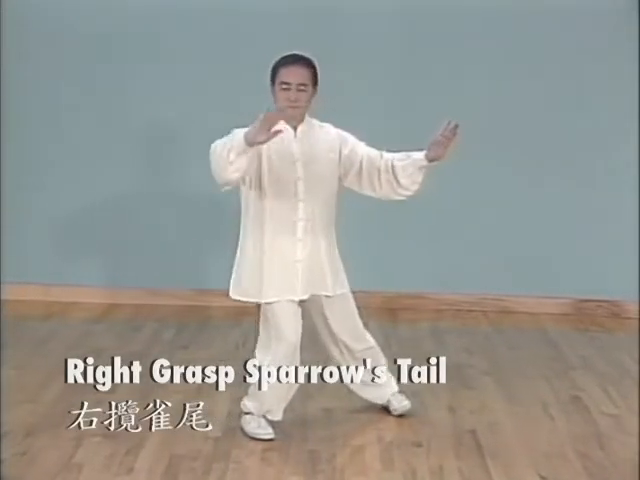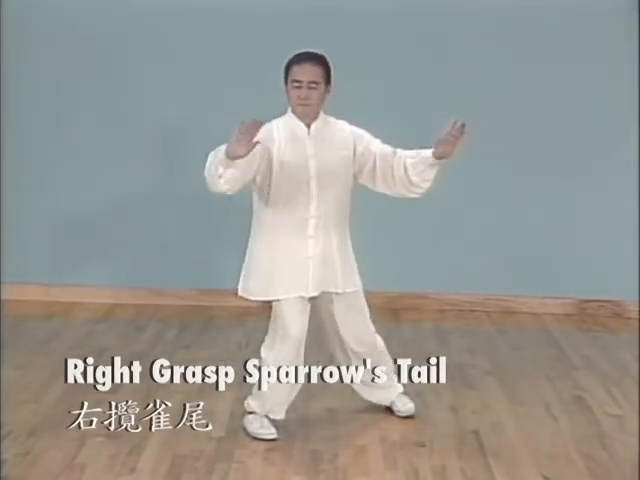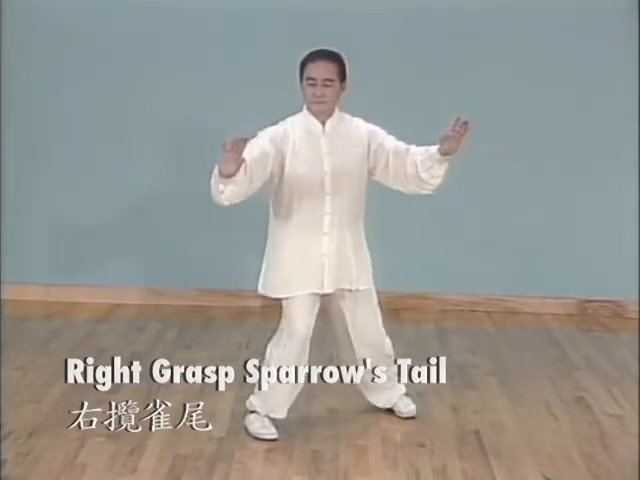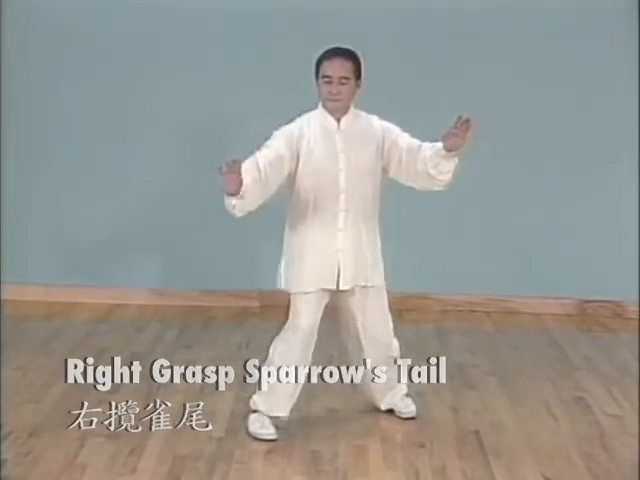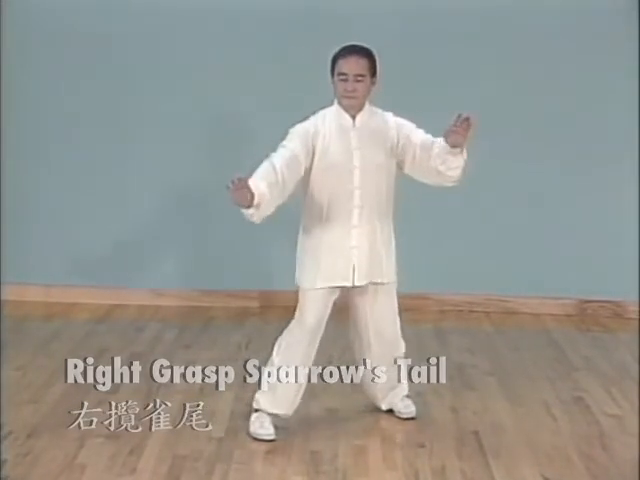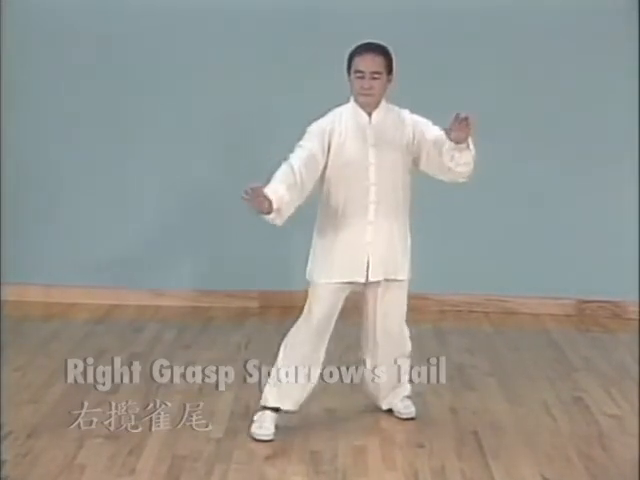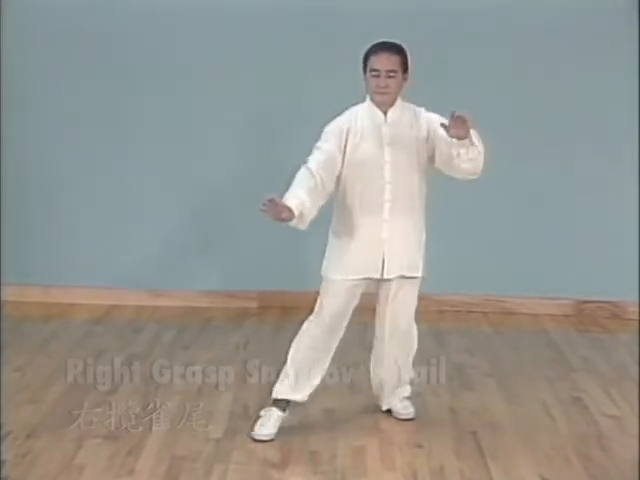
dt=0.2s
person 1, frame 1
left shoulder: (333, 140)
right shoulder: (251, 140)
left elbow: (380, 170)
right elbow: (224, 164)
left wrist: (426, 158)
right wrist: (251, 140)
left hip: (321, 261)
right hip: (273, 263)
left knee: (349, 332)
right knee: (282, 343)
left ankle: (383, 390)
right ankle: (256, 410)
person 1, frame 2
left shoulder: (348, 138)
right shoulder: (267, 139)
left elbow: (394, 168)
right elbow: (223, 178)
left wrist: (434, 156)
right wrist: (232, 154)
left hip: (334, 258)
right hip: (284, 261)
left knee: (358, 332)
right knee: (288, 339)
left ankle: (387, 391)
right ankle: (260, 409)
person 1, frame 3
left shoulder: (364, 136)
right shoulder: (280, 136)
left elbow: (407, 165)
right elbow: (250, 171)
left wrist: (441, 153)
right wrist: (229, 171)
left hip: (348, 255)
right hip: (298, 258)
left knee: (369, 332)
right knee: (294, 335)
left ankle: (389, 393)
right ankle: (262, 408)
person 1, frame 4
left shoulder: (379, 133)
right shoulder: (296, 134)
left elbow: (419, 162)
right elbow: (264, 171)
left wrist: (447, 150)
right wrist: (237, 186)
left hip: (361, 253)
right hip: (311, 254)
left knee: (376, 331)
right knee: (299, 332)
left ankle: (390, 393)
right ankle: (264, 408)
person 1, frame 5
left shoulder: (394, 129)
right shoulder: (312, 130)
left elbow: (432, 160)
right elbow: (280, 171)
left wrist: (453, 146)
right wrist: (252, 196)
left hip: (374, 249)
right hip: (324, 250)
left knee: (382, 329)
right knee: (305, 328)
left ankle: (390, 393)
right ankle: (267, 407)
person 1, frame 6
left shoulder: (410, 126)
right shoulder: (329, 127)
left elbow: (451, 164)
right elbow: (298, 171)
left wrist: (458, 142)
right wrist: (271, 200)
left hip: (389, 247)
right hip: (338, 246)
left knee: (390, 327)
right knee: (314, 323)
left ankle: (392, 393)
right ankle: (273, 405)
person 1, frame 7
left shoulder: (426, 124)
right shoulder: (346, 125)
left elbow: (466, 165)
right elbow: (317, 172)
left wrist: (463, 138)
right wrist: (292, 206)
left hip: (403, 245)
right hip: (353, 244)
left knee: (399, 325)
right knee: (327, 319)
left ankle: (393, 394)
right ankle: (281, 401)
